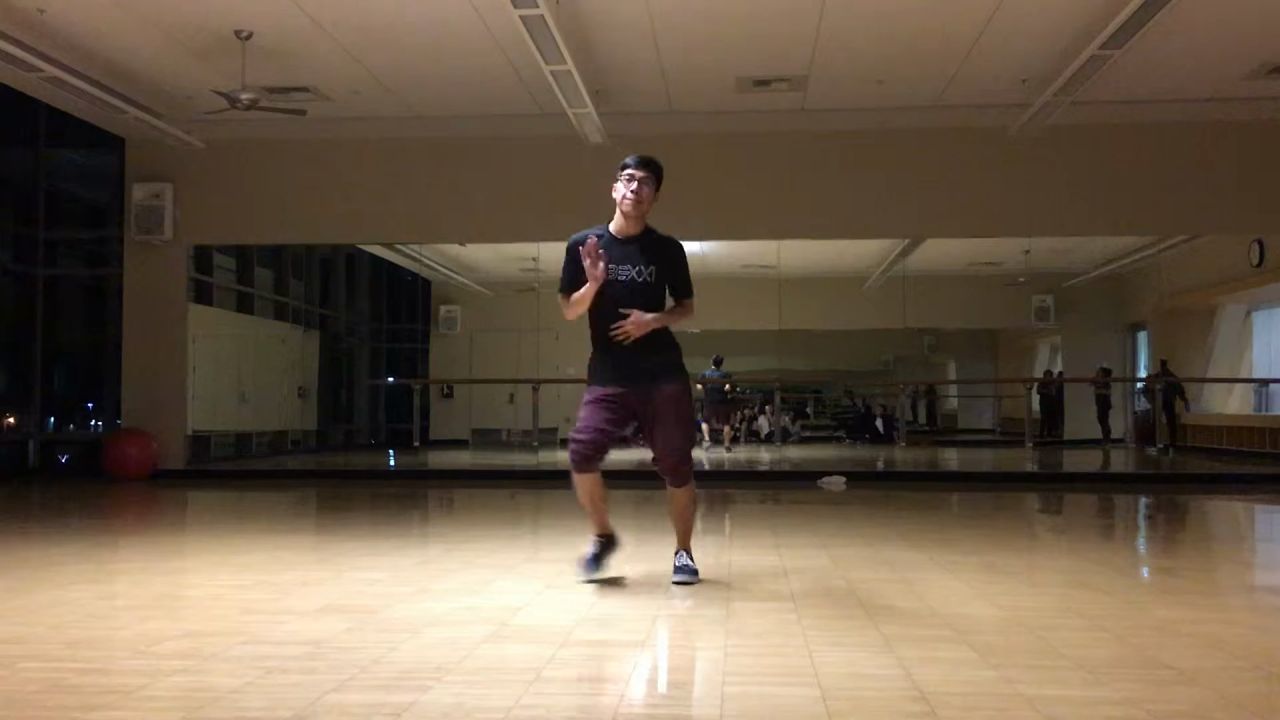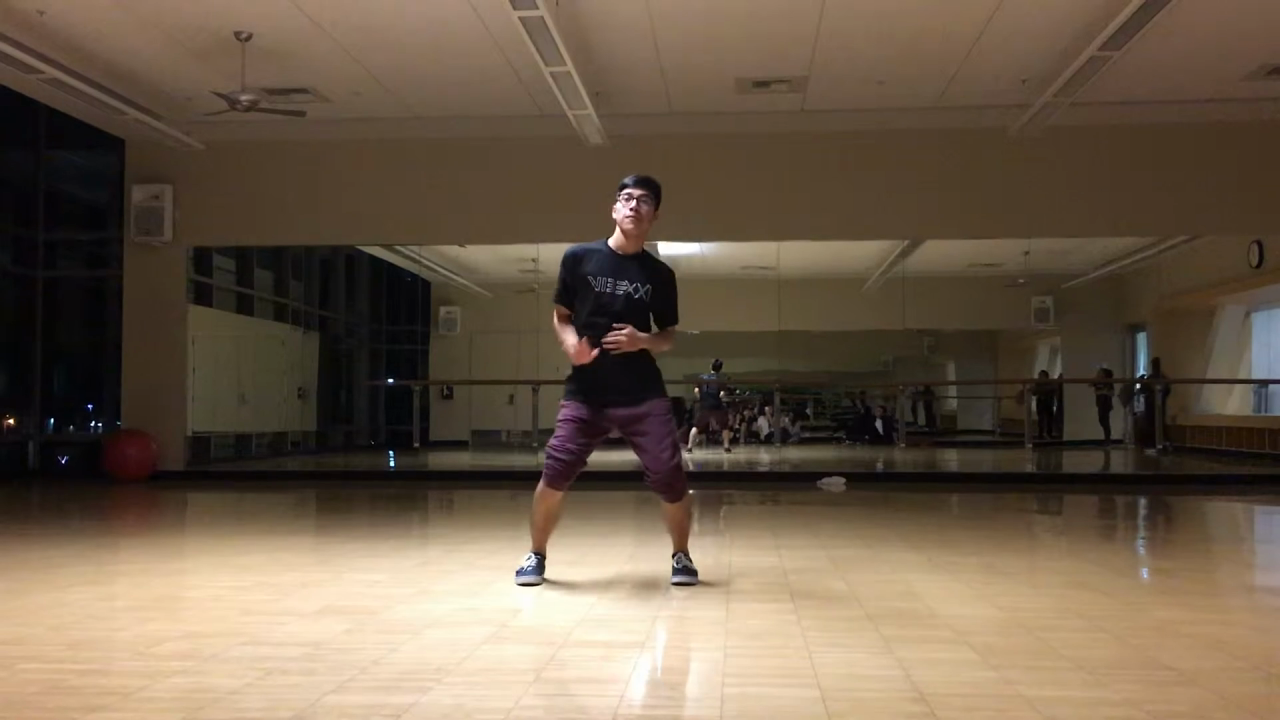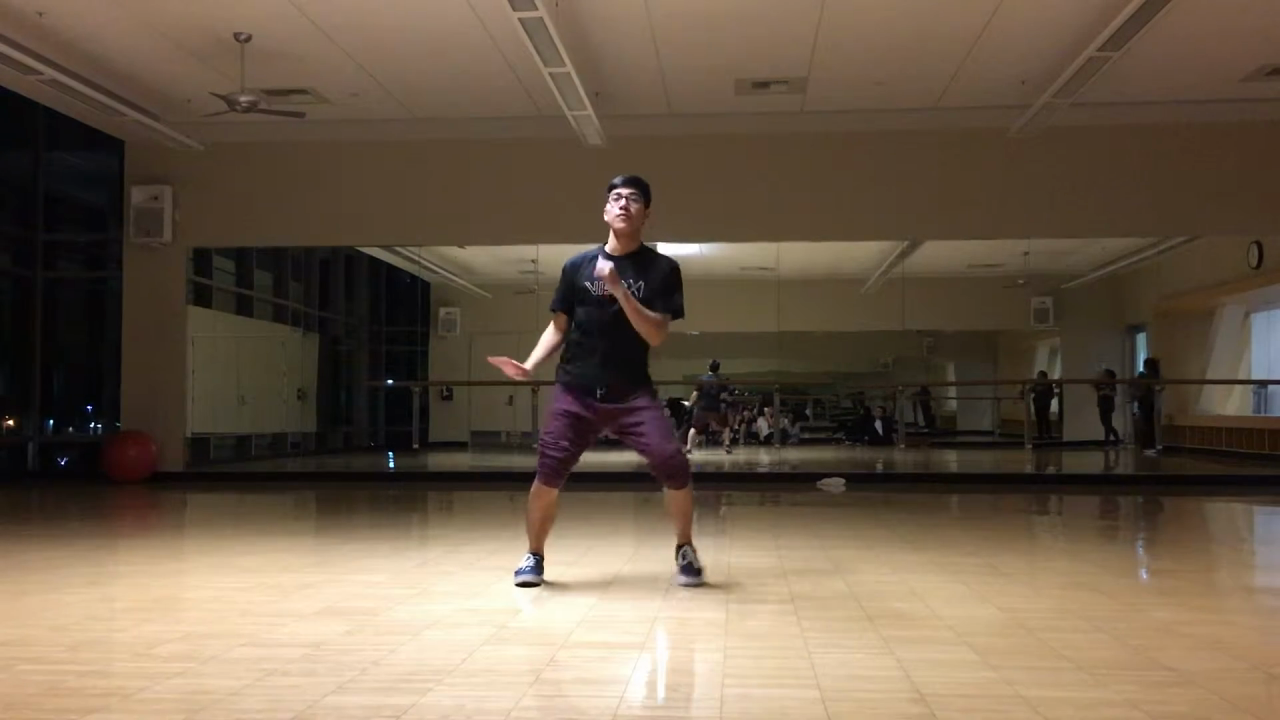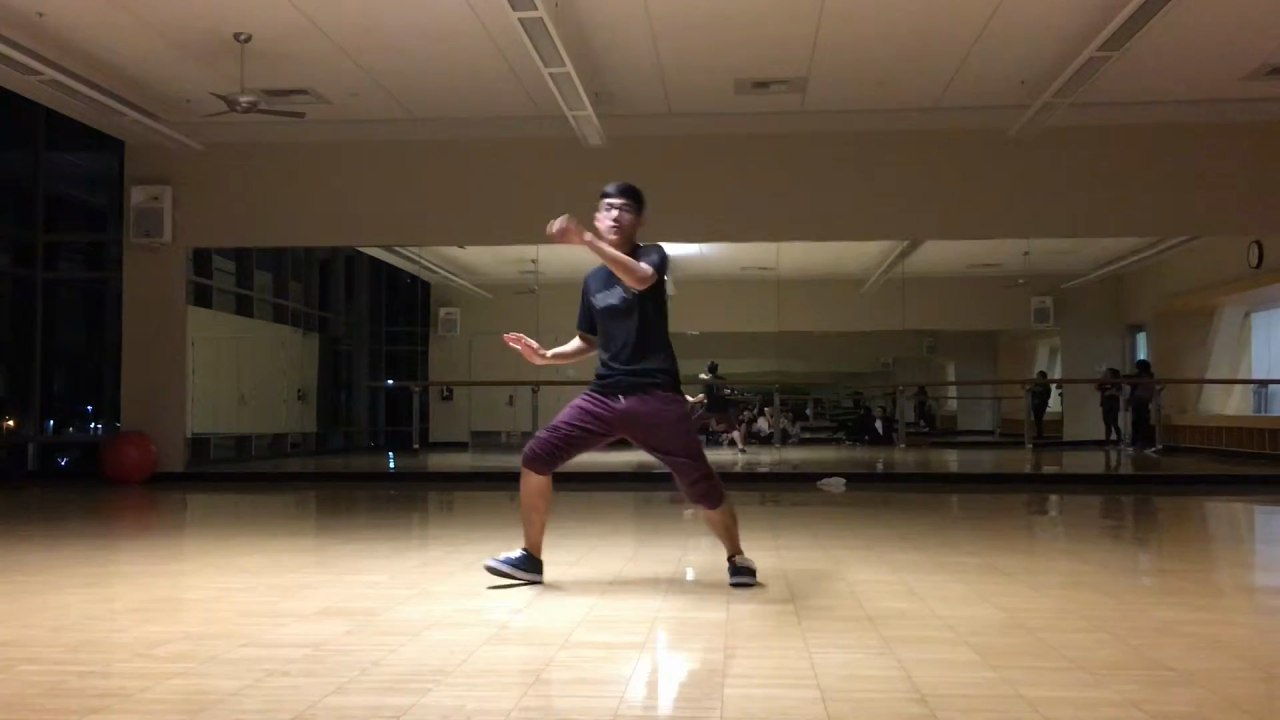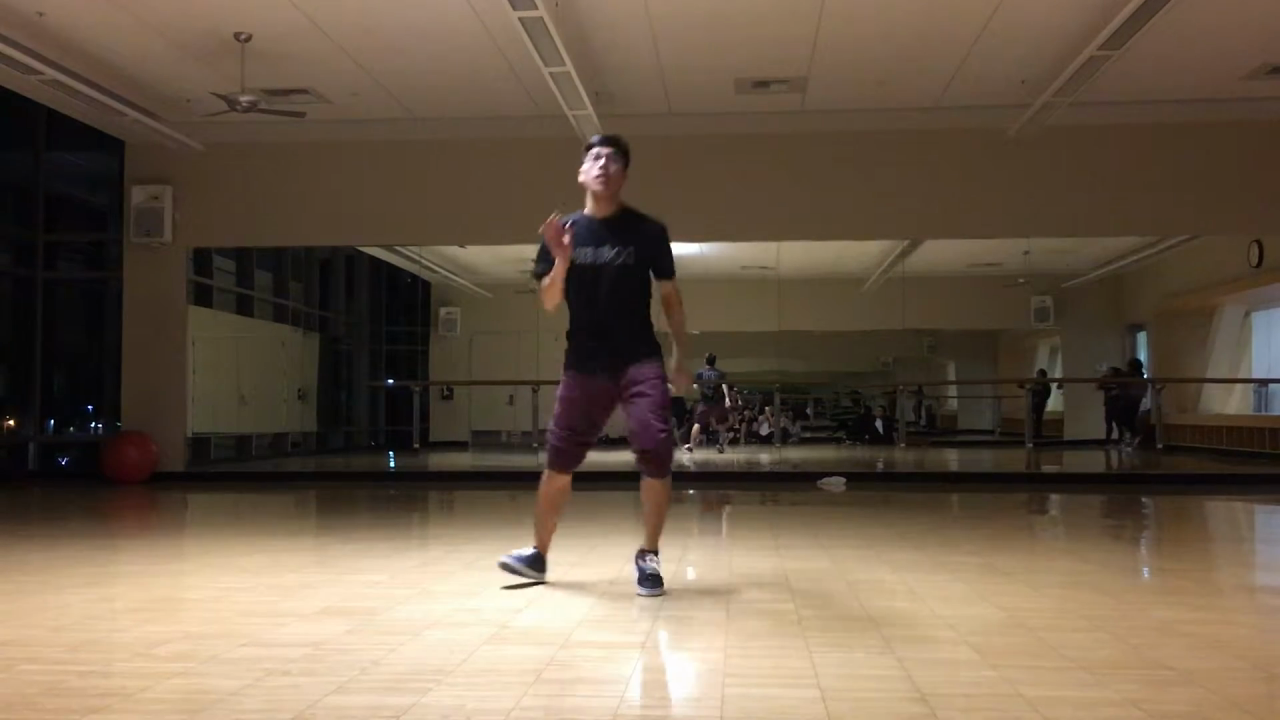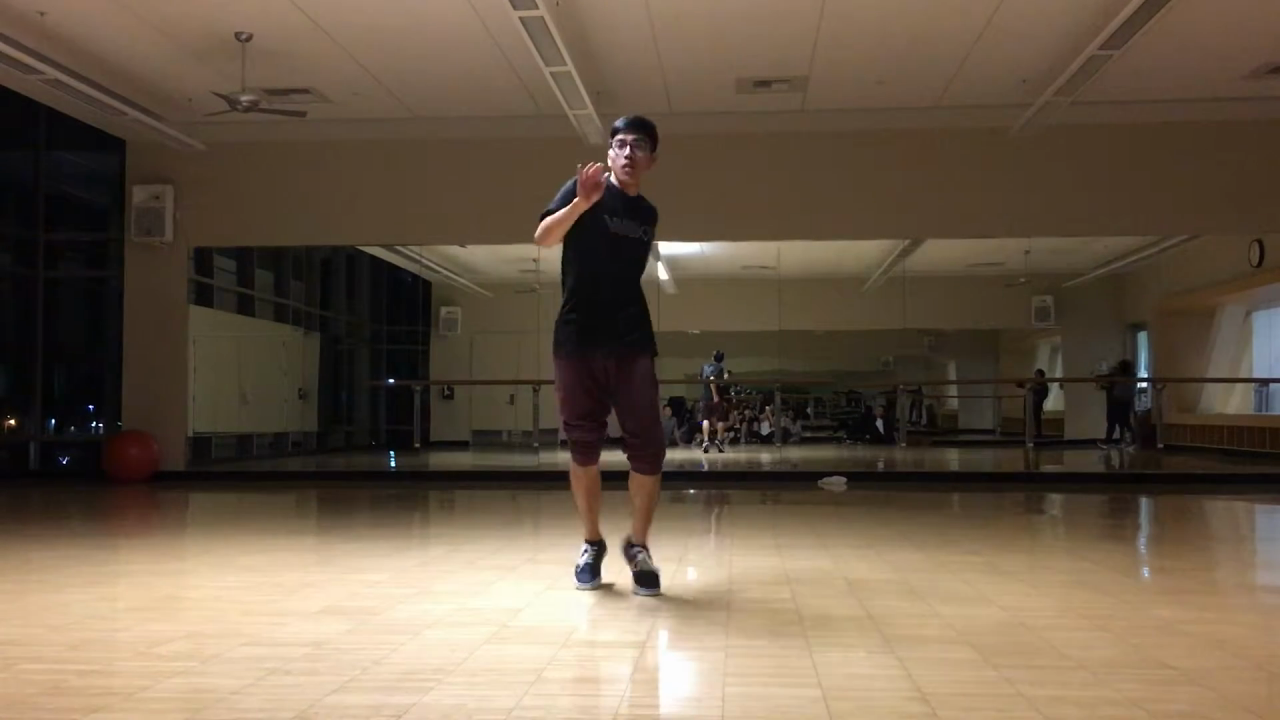
dt=0.3s
person 1, frame 1
left shoulder: (669, 249)
right shoulder: (584, 244)
left elbow: (684, 309)
right elbow: (569, 311)
left wrist: (654, 320)
right wrist: (593, 283)
left hip: (663, 374)
right hip: (609, 373)
left knee: (676, 467)
right knee: (582, 455)
left ankle: (683, 552)
right ankle: (603, 536)
person 1, frame 2
left shoulder: (660, 274)
right shoulder: (578, 258)
left elbow: (668, 336)
right elbow: (560, 317)
left wrist: (642, 340)
right wrist: (572, 347)
left hip: (643, 395)
right hip: (585, 392)
left knee: (669, 477)
right knee: (556, 471)
left ankle: (681, 554)
right ankle: (536, 554)
person 1, frame 3
left shoulder: (662, 268)
right shoulder: (578, 265)
left elbow: (656, 334)
right elbow: (559, 326)
left wrist: (618, 289)
right wrist: (529, 364)
left hip: (630, 391)
right hip: (575, 390)
left knee: (672, 462)
right knee: (550, 472)
left ankle: (685, 548)
right ankle: (534, 555)
person 1, frame 4
left shoulder: (650, 257)
right shoulder: (592, 280)
left elbow: (638, 278)
left wrist: (585, 240)
right wrist: (545, 356)
left hip: (655, 394)
right hip: (604, 395)
left knee: (701, 484)
right knee: (536, 456)
left ankle: (736, 556)
right ankle: (530, 556)
person 1, frame 5
left shoulder: (647, 230)
right shoulder: (563, 229)
left elbow: (669, 293)
right elbow: (550, 302)
left wrist: (677, 354)
right wrist: (559, 259)
left hip: (638, 360)
right hip: (583, 363)
left knee: (655, 448)
right knee: (561, 456)
left ankle: (648, 555)
right ankle: (538, 551)
person 1, frame 6
left shoulder: (648, 214)
right shoulder: (584, 189)
right elbow: (543, 238)
right wrist: (582, 200)
left hip: (632, 345)
right hip: (577, 341)
left knee: (647, 446)
right knee: (584, 446)
left ankle: (638, 545)
right ankle: (592, 544)
